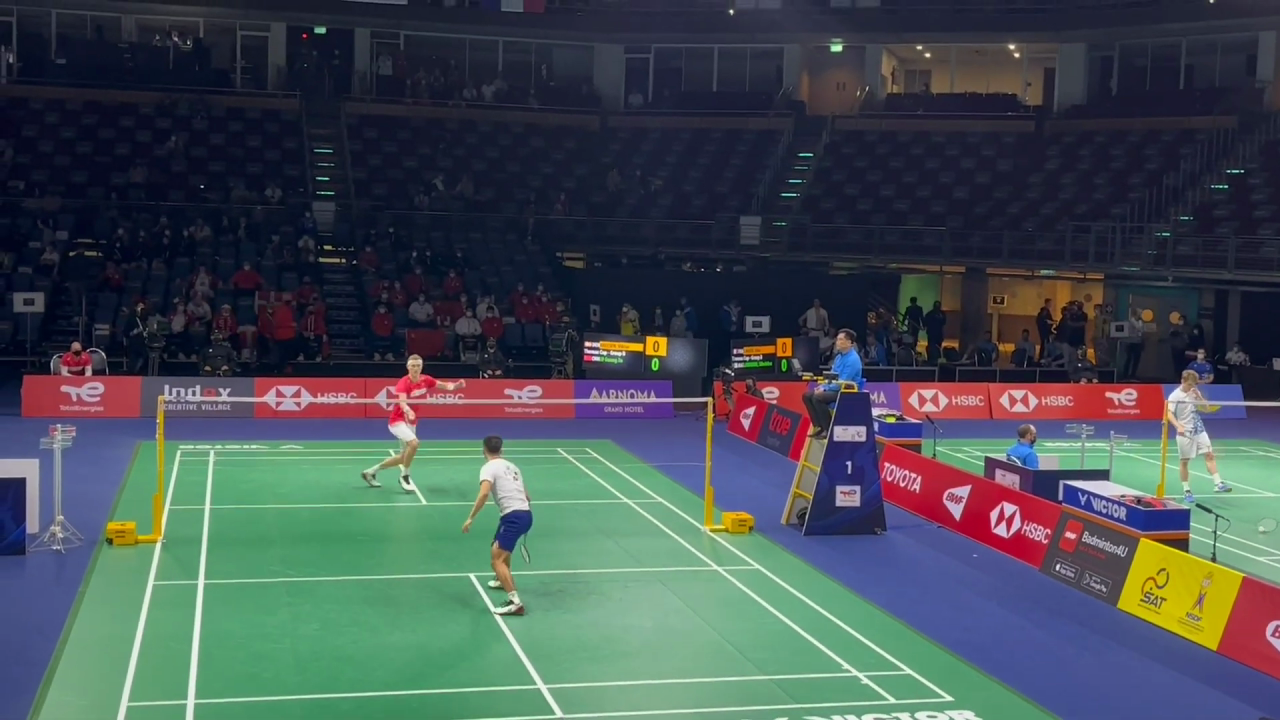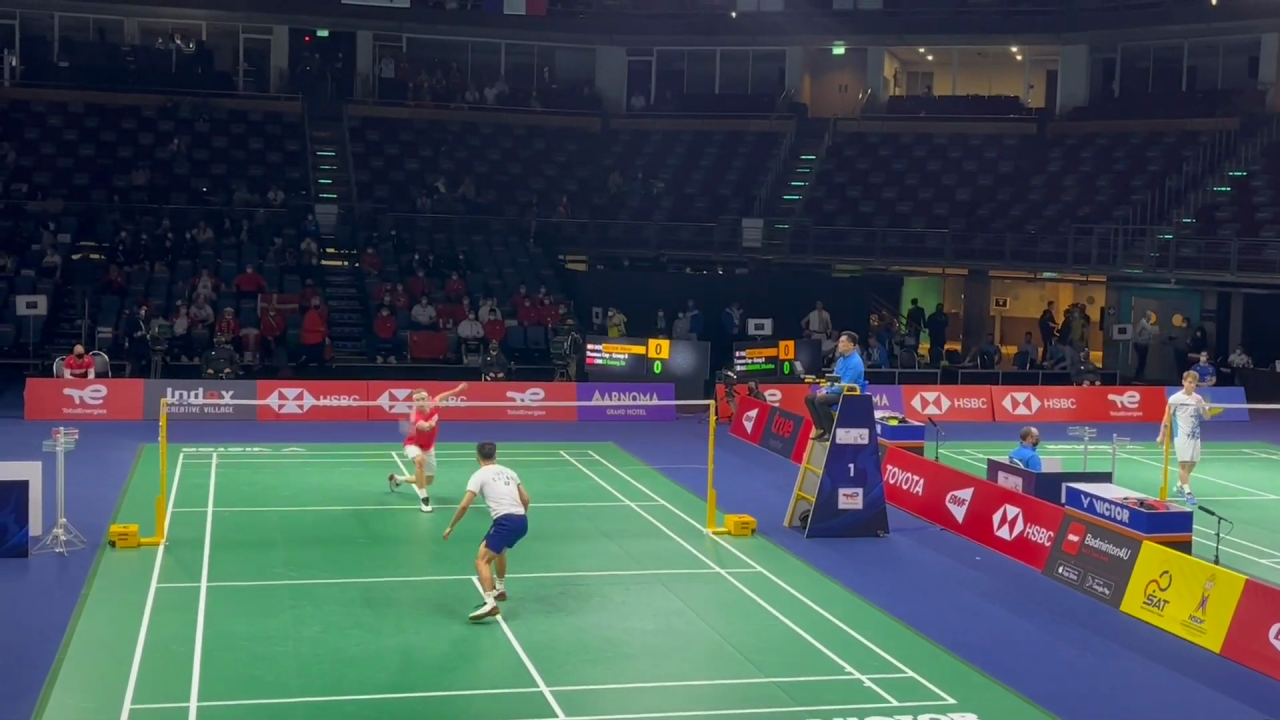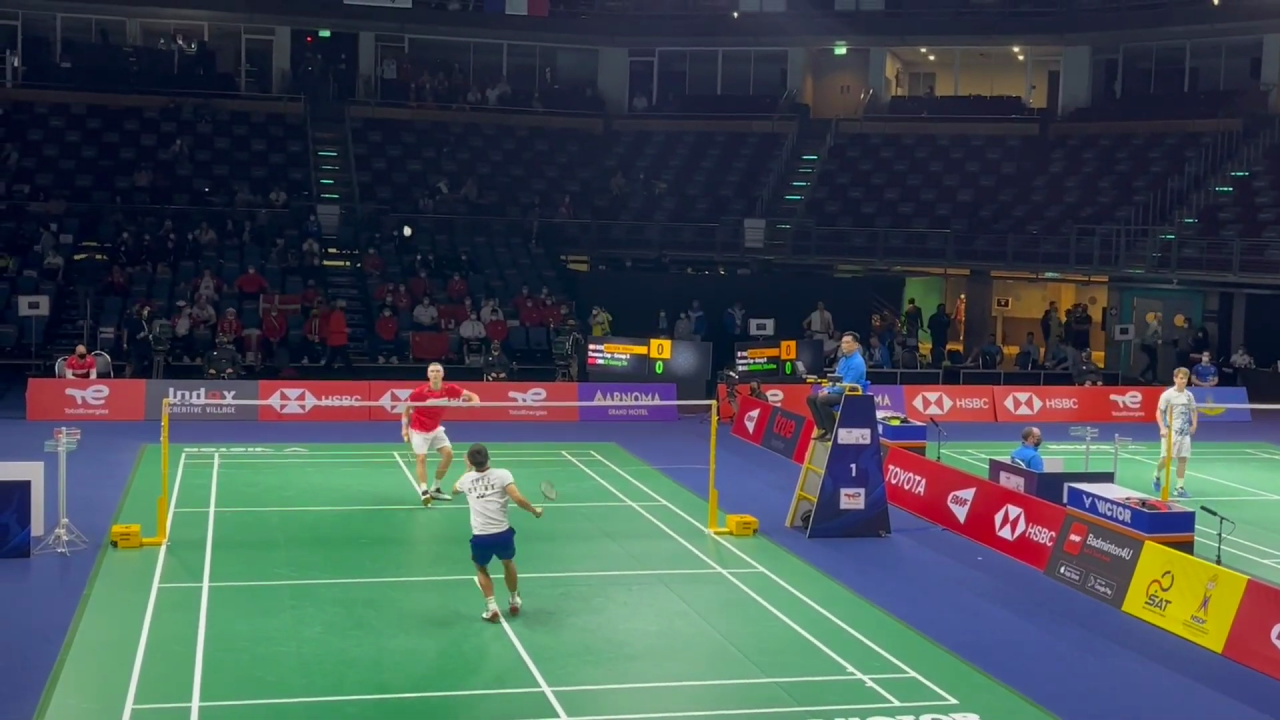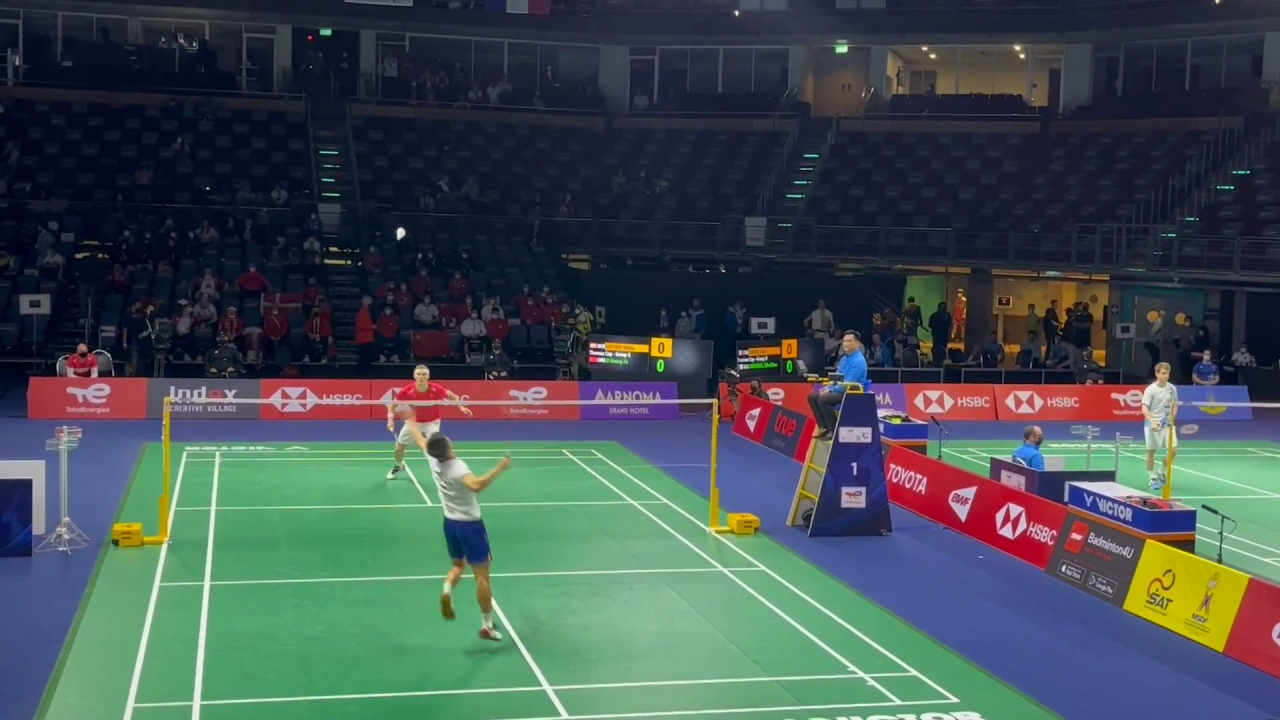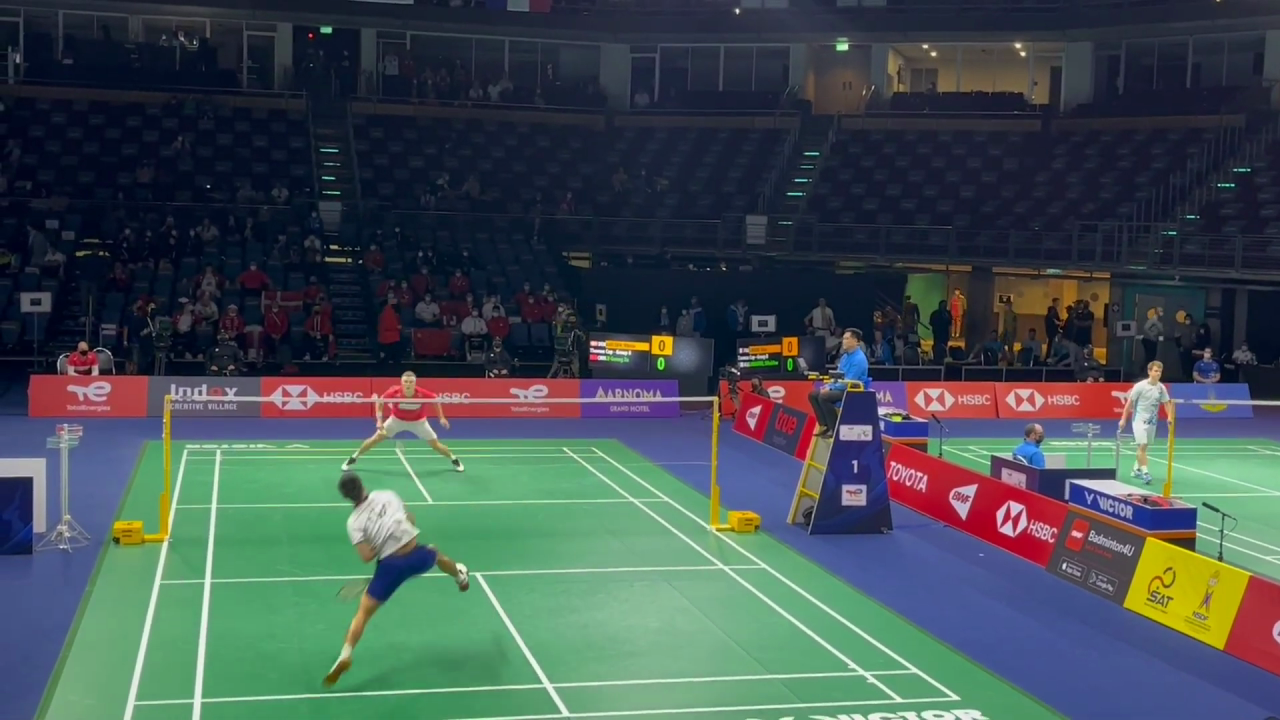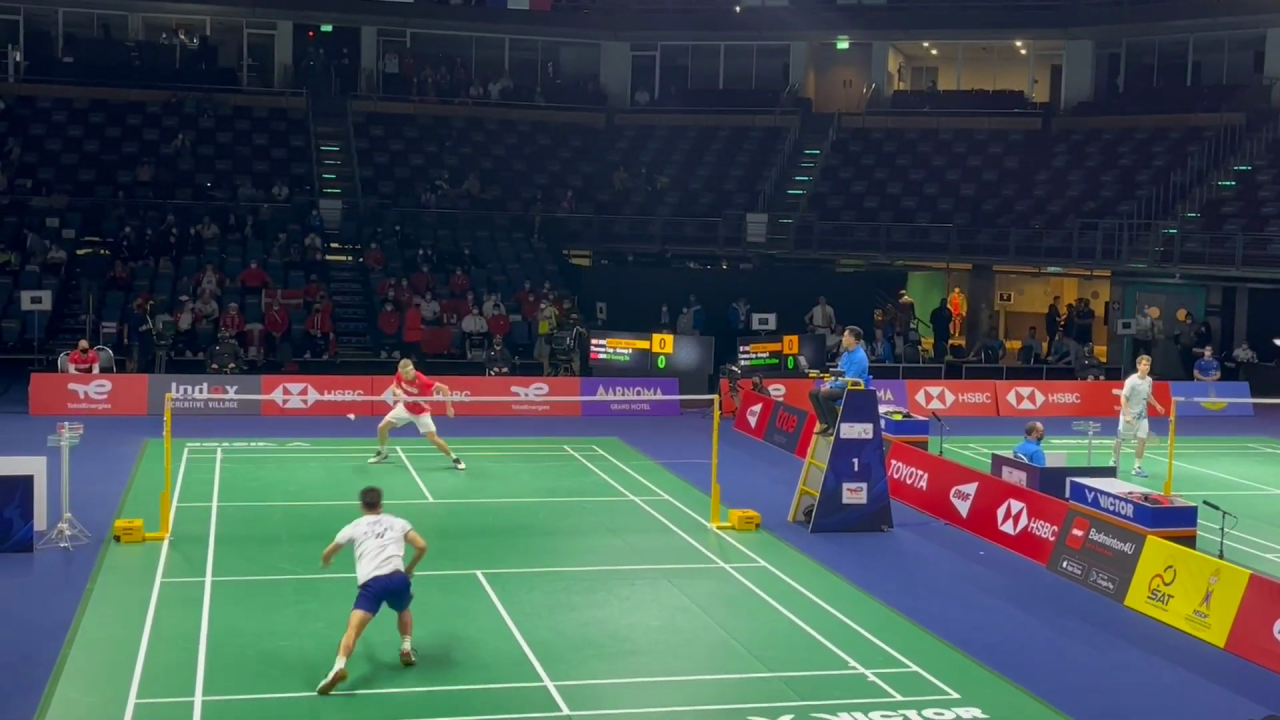
dt=0.4s
person 1, frame 1
left shoulder: (489, 468)
right shoulder: (511, 466)
left elbow: (484, 493)
left wrist: (470, 518)
left hip: (513, 517)
right hip: (526, 515)
left knee: (497, 560)
right knee: (502, 550)
left ankle: (516, 603)
right ankle: (502, 580)
person 1, frame 2
left shoulder: (479, 476)
right shoulder: (509, 472)
left elbow: (465, 504)
right elbow: (526, 500)
left wrist: (451, 527)
left hip: (504, 521)
right hip: (521, 522)
left knee: (482, 561)
right knee: (499, 549)
left ankle: (490, 603)
right ankle: (499, 589)
person 1, frame 3
left shoulder: (466, 478)
right shoulder: (502, 474)
left elbow: (456, 489)
right elbow: (518, 499)
left wrist: (469, 469)
right wrist: (535, 511)
left hip: (479, 538)
right hip: (501, 534)
left knee: (482, 571)
right knee: (508, 565)
left ankle: (492, 609)
right ankle: (515, 601)
person 1, frame 4
left shoulder: (435, 459)
right shoulder: (456, 467)
left elbow: (421, 442)
right elbow: (475, 486)
left wrist: (416, 430)
right wrist: (499, 468)
left hip: (450, 523)
right hip: (468, 525)
left knee: (458, 565)
right knee: (482, 576)
left ankle: (447, 591)
right ankle: (487, 626)
person 1, frame 5
left shoulder: (354, 521)
right shoulder: (387, 496)
left elbow: (366, 556)
right elbow: (411, 520)
left hip: (391, 566)
right hip: (416, 556)
left knee: (363, 613)
right knee: (434, 554)
left ankle: (344, 659)
right ankle: (460, 575)
person 1, frame 6
left shoulder: (353, 527)
right shoulder: (397, 522)
left elbow: (327, 555)
right elbow: (420, 545)
left wrist: (325, 565)
right wrist: (410, 569)
left hip: (372, 583)
right hip: (398, 580)
left knee: (353, 631)
right knee: (404, 612)
left ankle: (338, 669)
right ankle: (407, 649)
